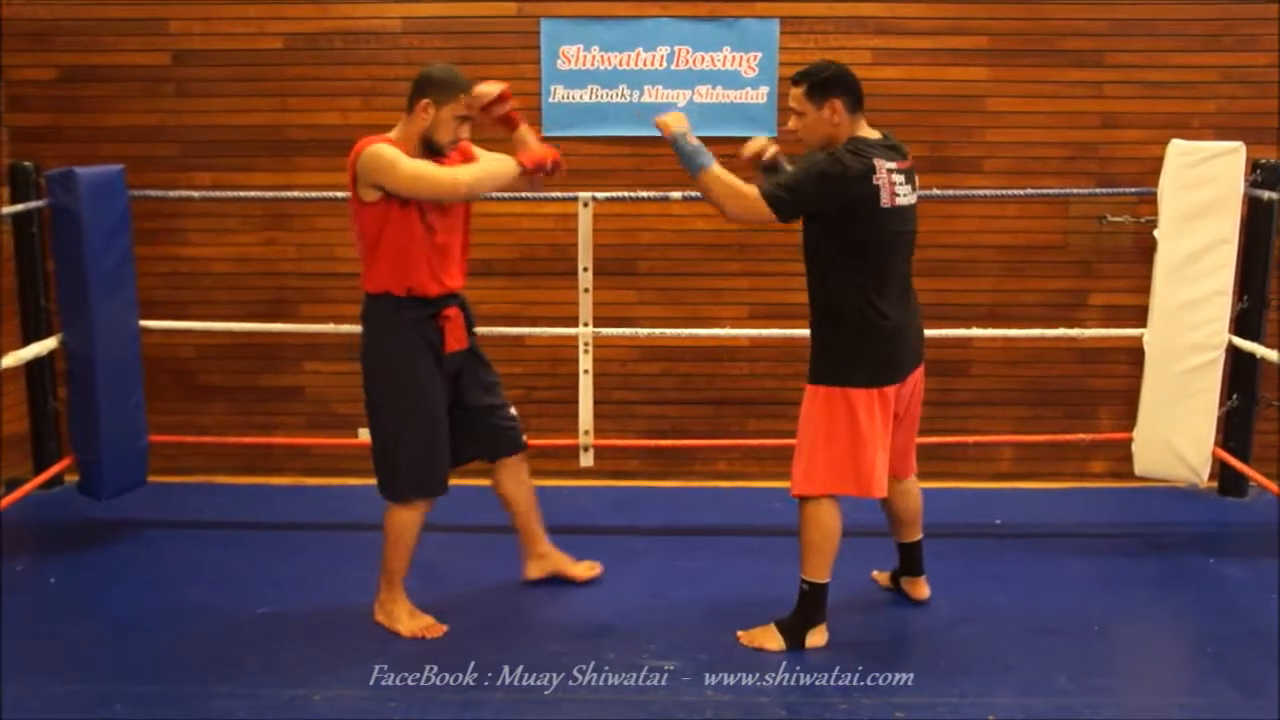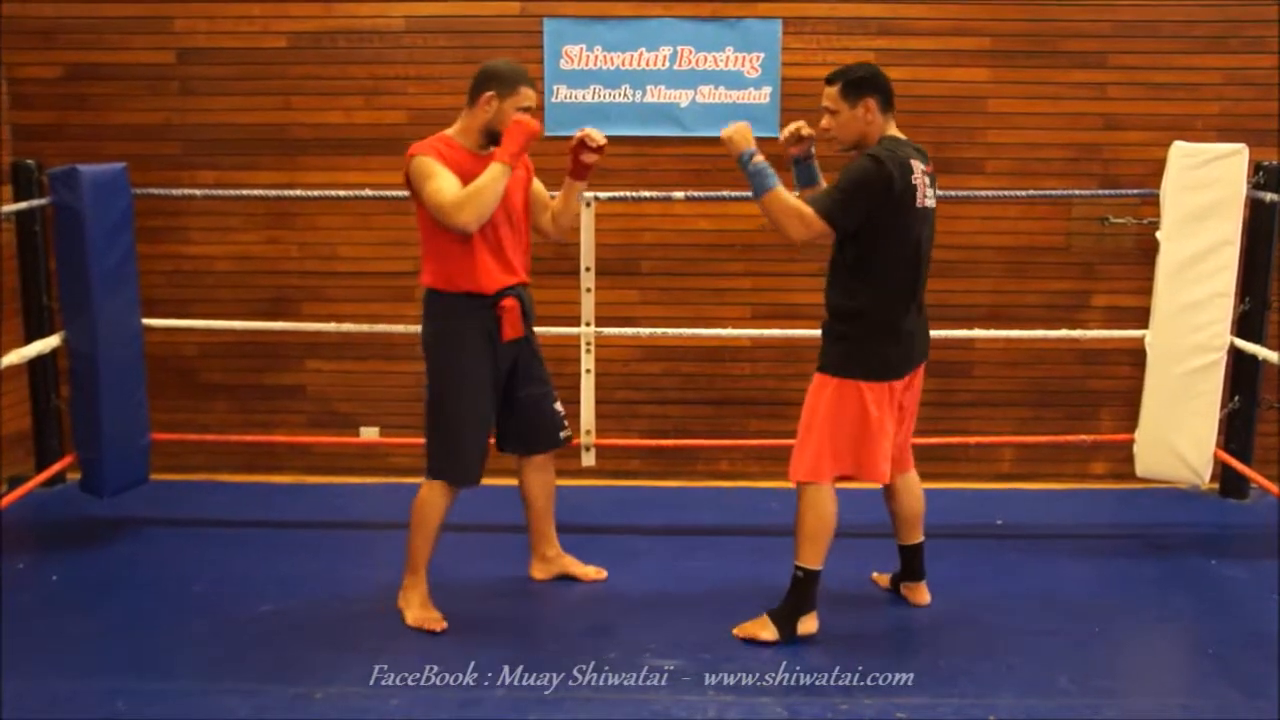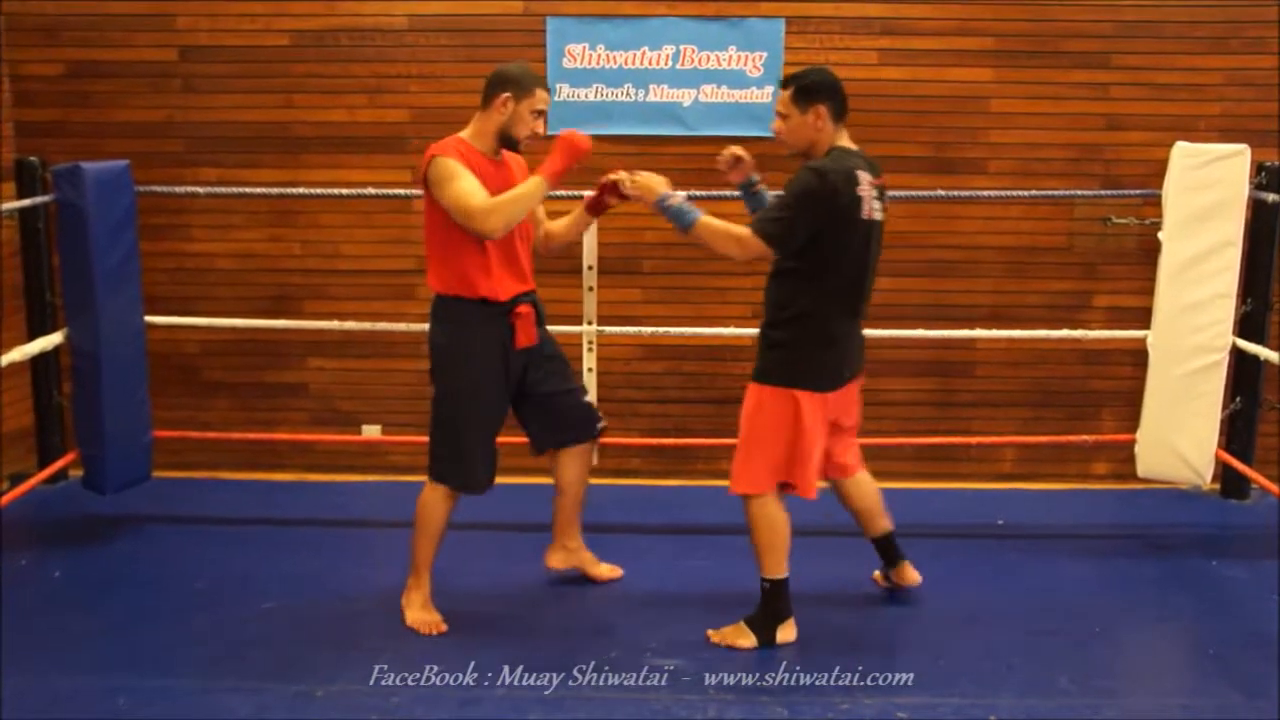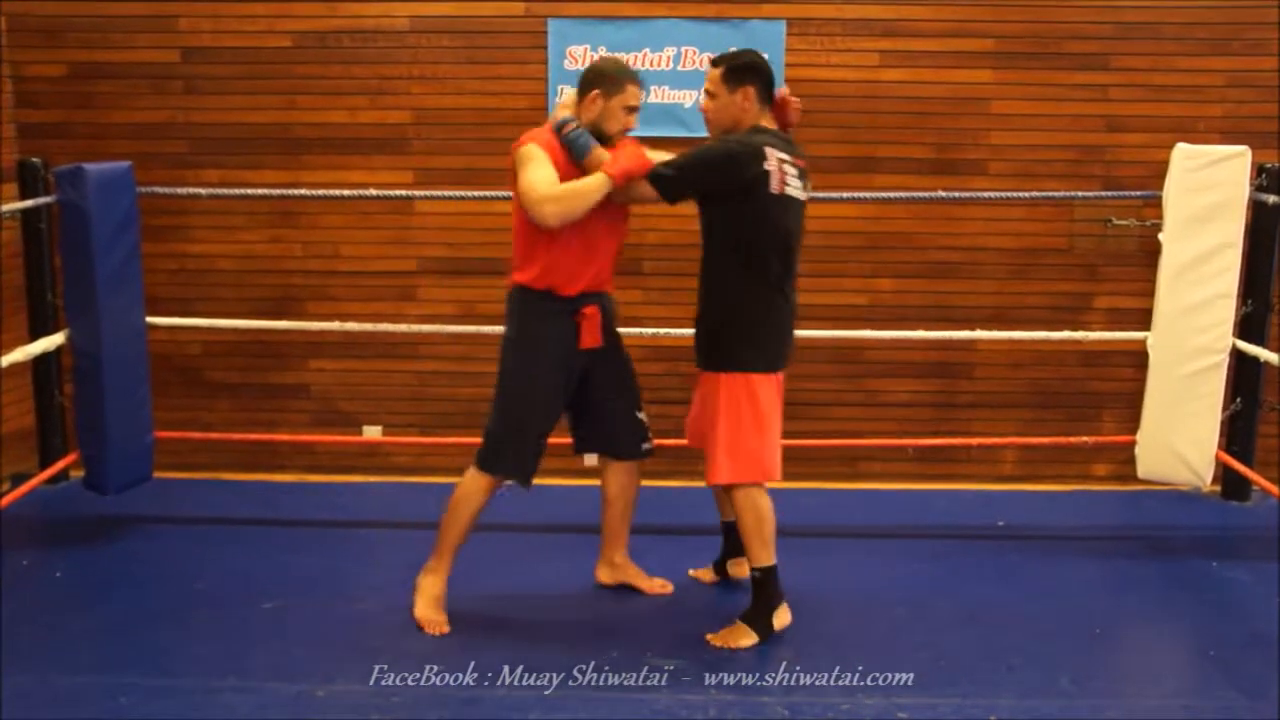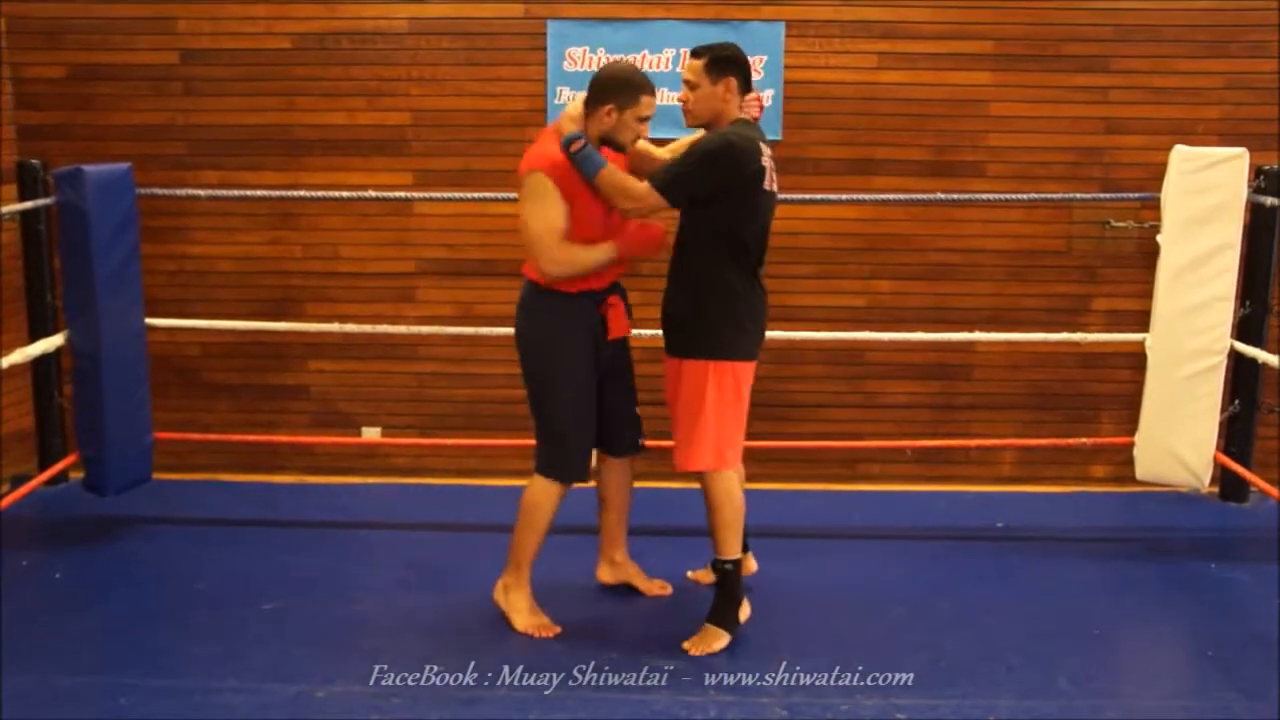
dt=0.4s
person 1, frame 1
left shoulder: (837, 169)
right shoulder: (895, 159)
left elbow: (740, 206)
left wrist: (684, 139)
right wrist: (773, 168)
left hip: (852, 357)
right hip: (900, 345)
left knee: (820, 484)
right knee: (896, 465)
left ankle: (807, 619)
right ankle: (911, 573)
person 1, frame 2
left shoulder: (875, 167)
right shoulder: (912, 163)
left elbow: (803, 229)
right elbow: (828, 214)
left wrist: (750, 159)
right wrist: (803, 161)
left hip: (861, 352)
right hip: (903, 344)
left knee: (815, 471)
right knee: (896, 462)
left ankle: (798, 607)
right ankle: (913, 577)
person 1, frame 3
left shoulder: (824, 180)
right shoulder: (861, 174)
left elbow: (746, 246)
left wrist: (666, 201)
right wrist: (750, 183)
left hip: (798, 356)
right hip: (837, 350)
left knee: (760, 484)
right knee: (842, 463)
left ankle: (774, 617)
right ankle: (895, 563)
person 1, frame 4
left shoulder: (733, 155)
right shoulder: (786, 156)
left elbow: (630, 187)
left wrist: (572, 131)
left hip: (743, 340)
right hip: (756, 329)
left knee: (742, 469)
right knee: (720, 451)
left ankle: (768, 605)
right ankle: (732, 554)
person 1, frame 5
left shoulder: (726, 148)
right shoulder: (734, 144)
left elbow: (637, 201)
right elbow: (670, 183)
left wrist: (575, 143)
left hip: (720, 327)
right hip: (708, 320)
left knee: (713, 459)
right knee: (715, 452)
left ankle: (730, 602)
right ankle: (734, 553)
person 2, frame 1
left shoulder: (455, 155)
right shoulder: (375, 155)
left elbow: (536, 172)
right elbow: (454, 186)
left wrist: (512, 119)
right wrist: (523, 158)
left hip: (449, 322)
right hip: (399, 328)
left knee: (505, 443)
right knee: (416, 478)
left ankle: (540, 554)
right ankle: (390, 599)
person 2, frame 2
left shoulder: (511, 156)
right shoulder: (429, 157)
left elbow: (555, 226)
right elbow: (464, 216)
left wrist: (578, 171)
right wrist: (507, 154)
left hip: (511, 313)
right hip: (459, 318)
left knee: (541, 441)
right knee: (450, 465)
left ankle: (547, 554)
right ankle: (414, 586)
person 2, frame 3
left shoulder: (513, 164)
right shoulder: (447, 160)
left elbow: (543, 239)
right elbow: (491, 221)
left wrist: (595, 206)
right wrist: (554, 167)
left hip: (521, 318)
right hip: (469, 325)
left knee: (576, 429)
right knee: (453, 470)
left ankle: (568, 546)
right ankle: (416, 588)
person 2, frame 4
left shoulder: (628, 154)
right shoulder: (541, 147)
right elbow: (549, 210)
right wrist: (613, 173)
left hip: (596, 317)
right hip: (540, 317)
left knee: (626, 444)
right knee: (500, 460)
left ankle: (615, 562)
right ankle: (435, 574)
person 2, frame 5
left shoulder: (608, 145)
right shoulder: (548, 164)
right elbow: (549, 259)
right wrist: (625, 242)
left hip: (596, 313)
right hip: (556, 317)
left knee: (618, 442)
right knee: (561, 461)
left ankle: (615, 559)
right ankle: (514, 584)
